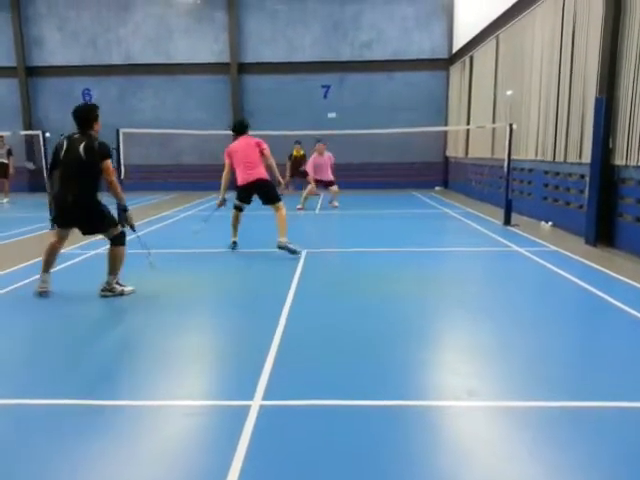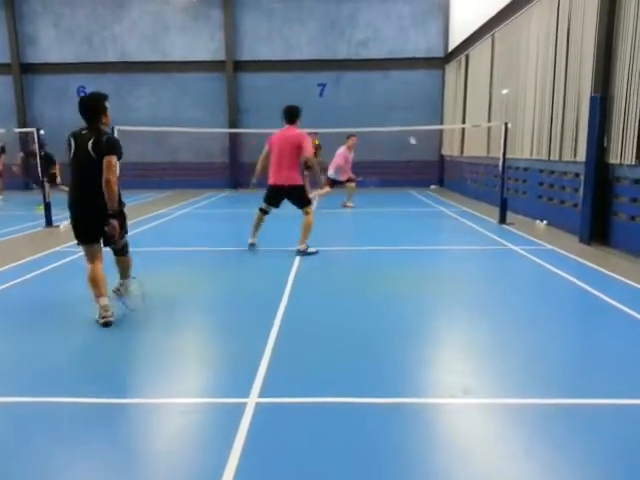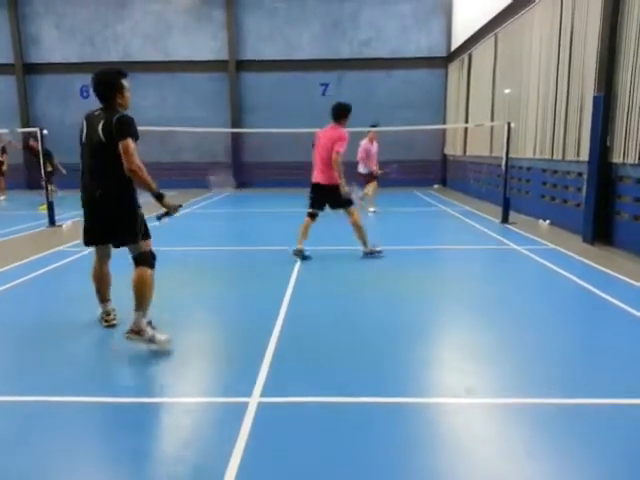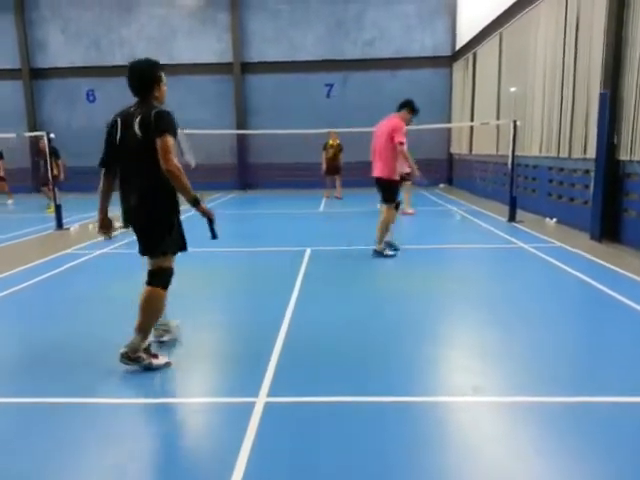
dt=0.4s
person 1, frame 1
left shoulder: (63, 143)
right shoulder: (99, 147)
left elbow: (52, 174)
right elbow: (111, 181)
left wrist: (55, 198)
right wrist: (124, 209)
left hip: (62, 202)
right hip: (87, 203)
left knee: (58, 240)
right knee: (118, 236)
left ankle: (43, 281)
right ankle: (111, 284)
person 1, frame 2
left shoulder: (73, 139)
right shoulder: (109, 142)
right elbow: (109, 179)
right wrist: (113, 215)
left hip: (79, 207)
right hip: (104, 208)
left knee: (94, 259)
right knee: (120, 247)
left ankle: (104, 307)
right ankle: (123, 285)
person 1, frame 3
left shoulder: (88, 121)
right shoulder: (121, 121)
right elbow: (131, 167)
right wrist: (160, 197)
left hip: (93, 201)
right hip: (119, 201)
left knee: (101, 257)
right knee: (144, 259)
left ankle: (107, 312)
right ankle: (140, 324)
person 1, frame 4
left shoulder: (118, 120)
right shoulder: (160, 117)
left elbow: (108, 172)
right elbow: (169, 166)
left wrist: (103, 213)
right wrist: (196, 202)
left hip: (134, 206)
right hip: (159, 205)
left knee: (160, 264)
right knee: (161, 273)
left ankle: (155, 323)
right ankle: (136, 349)
person 2, frame 1
left shoulder: (230, 148)
right shoulder: (256, 141)
left elbow: (227, 172)
right elbow: (268, 156)
left wrist: (222, 195)
right wrist: (278, 176)
left hip: (243, 182)
right hip: (260, 179)
left knee: (237, 209)
right knee: (279, 208)
left ankle: (234, 240)
right ankle: (282, 240)
person 2, frame 2
left shoulder: (274, 136)
right shoulder: (301, 135)
left elbow: (264, 158)
right elbow: (308, 157)
left wrist: (256, 176)
right wrist: (319, 174)
left hip: (275, 182)
right hip: (294, 182)
left knee: (263, 210)
right knee: (308, 212)
left ankle: (252, 240)
right ankle: (302, 246)
person 2, frame 3
left shoulder: (321, 132)
right shoulder: (341, 134)
right elbow: (335, 159)
right wrist: (342, 183)
left hip: (317, 181)
right hip: (332, 182)
left knee: (311, 215)
right knee: (352, 213)
left ankle: (299, 247)
right ankle: (367, 248)
person 2, frame 4
left shoulder: (381, 124)
right shoulder: (398, 124)
left elbow: (373, 150)
right elbow: (401, 150)
right wrist: (414, 169)
left hip: (379, 173)
right hip: (388, 174)
left knee: (394, 204)
right knee: (389, 210)
left ankle: (386, 238)
right ankle: (379, 247)
